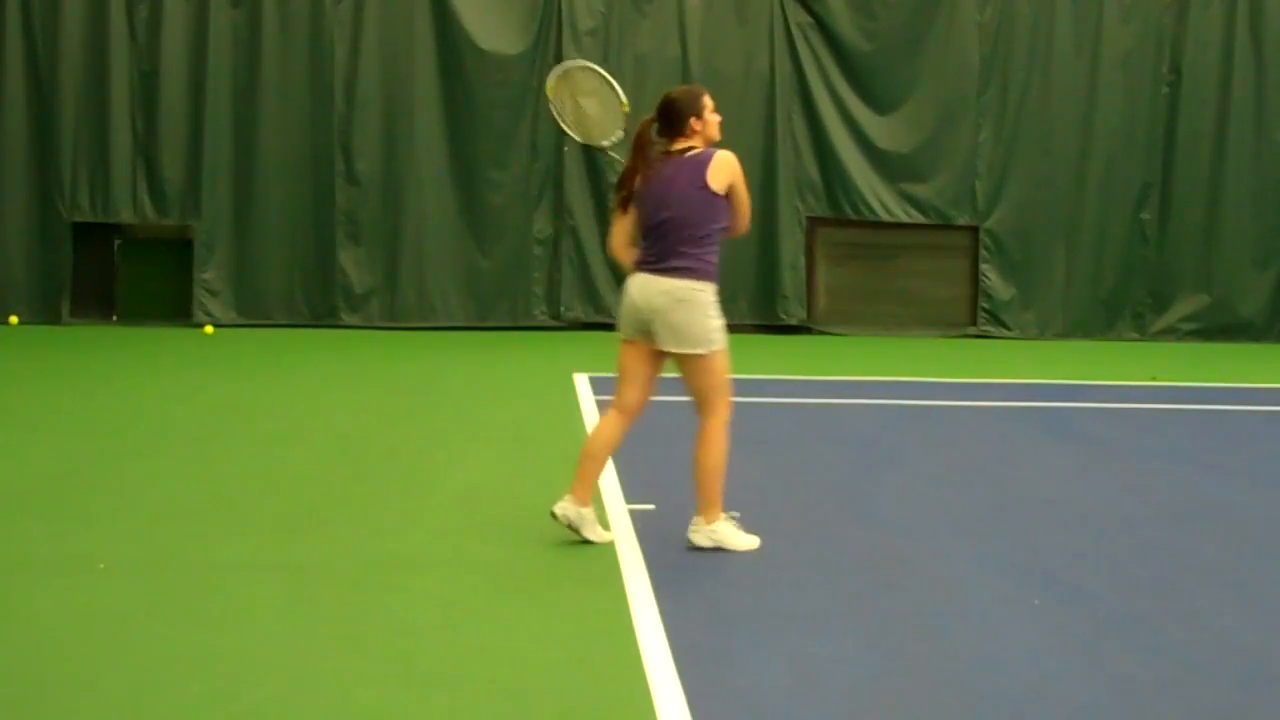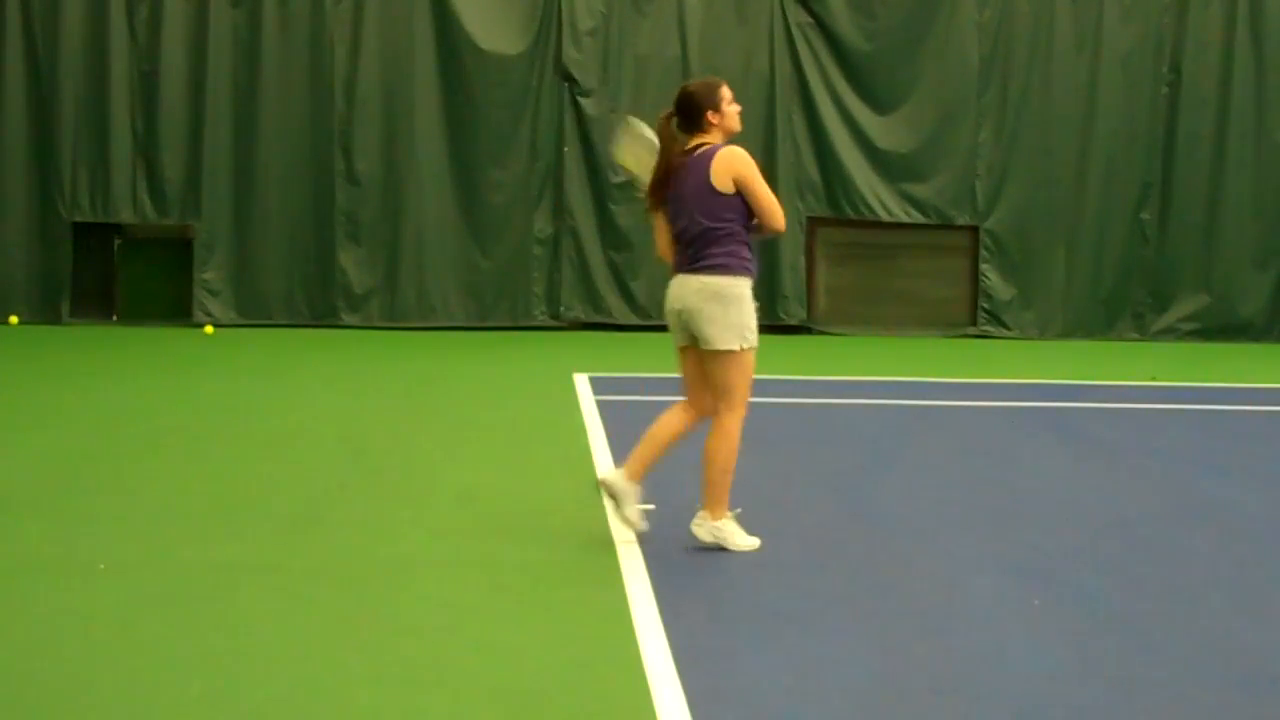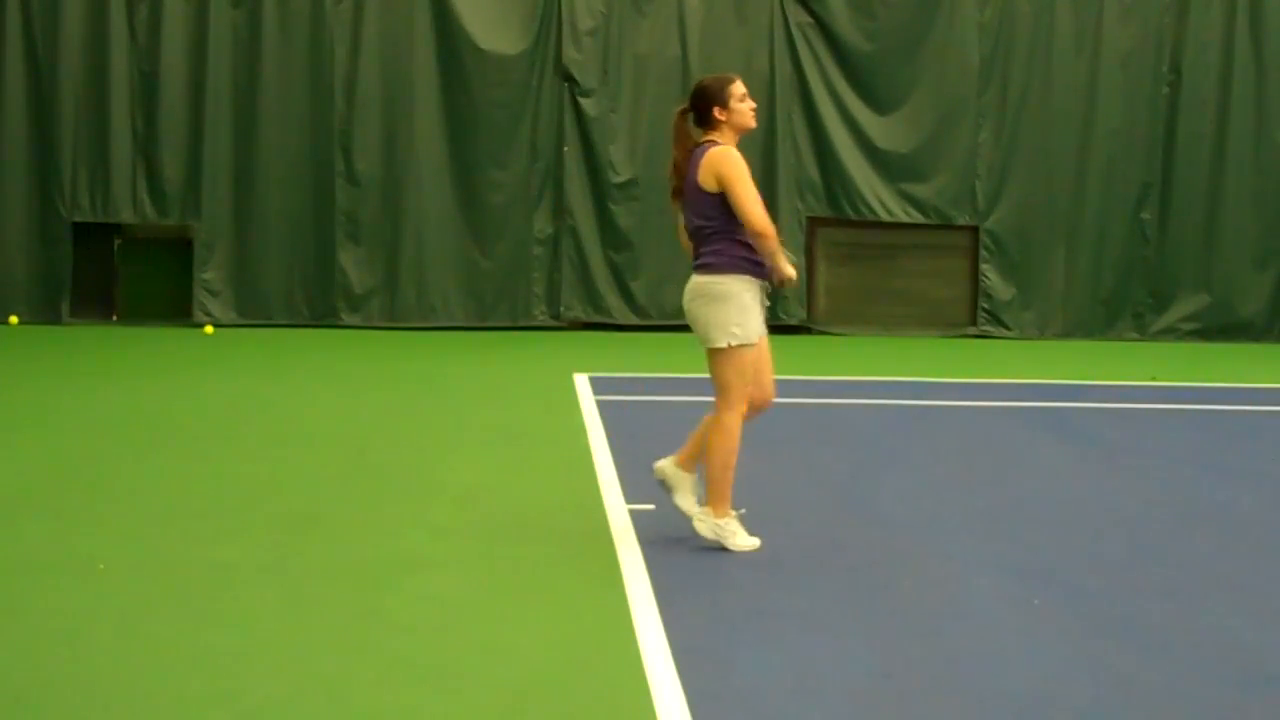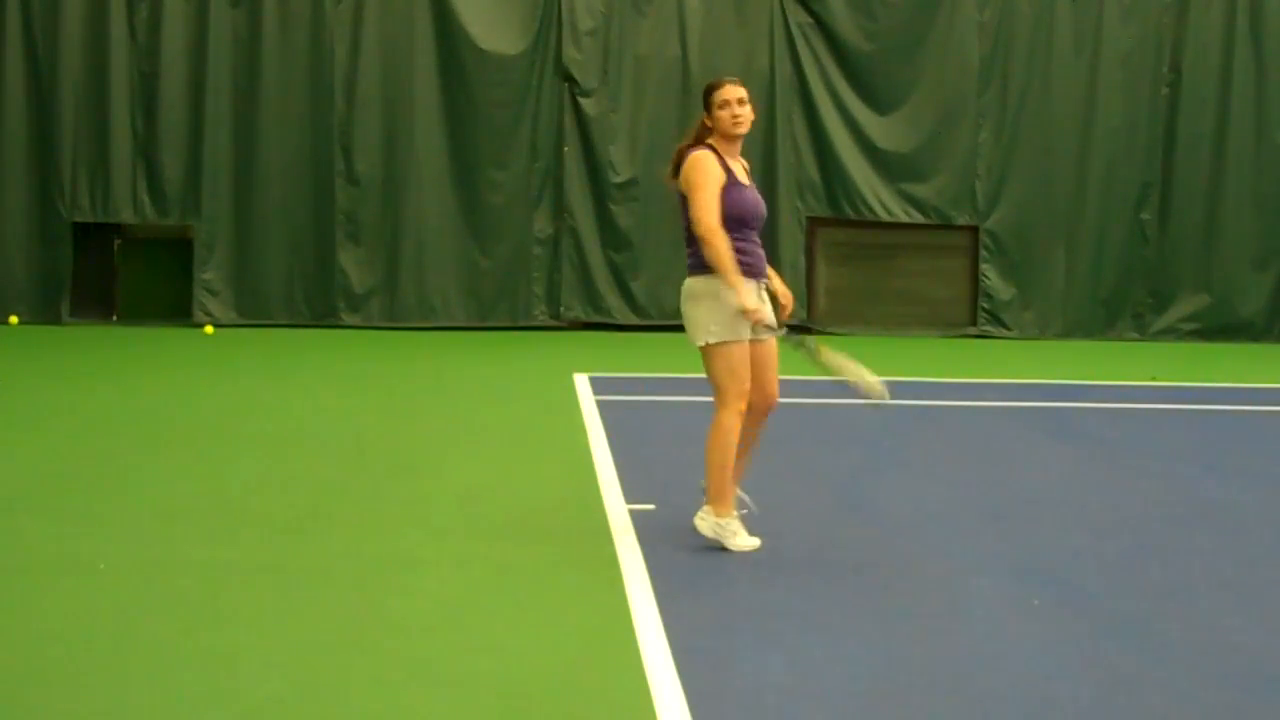
dt=0.2s
person 1, frame 1
left shoulder: (645, 172)
right shoulder: (722, 162)
left elbow: (619, 247)
right elbow: (740, 225)
left hip: (640, 294)
right hip: (688, 298)
left knee: (626, 407)
right knee: (715, 413)
left ankle: (578, 500)
right ankle: (711, 522)
person 1, frame 2
left shoulder: (674, 168)
right shoulder: (732, 158)
left elbow: (665, 245)
right elbow: (775, 221)
left hip: (684, 292)
right hip: (723, 292)
left knee: (697, 404)
right knee: (731, 411)
left ankle: (629, 475)
right ankle: (714, 518)
person 1, frame 3
left shoulder: (699, 160)
right shoulder: (722, 156)
left elbow: (692, 235)
right elbow: (759, 226)
right wrist: (782, 265)
left hip: (739, 291)
right hip: (725, 291)
left knee: (758, 397)
right knee: (736, 404)
left ankle: (680, 465)
right ankle: (718, 515)
person 1, frame 4
left shoulder: (741, 166)
right shoulder: (700, 160)
right elbow: (708, 230)
left wrist: (771, 277)
right wrist: (741, 291)
left hip: (748, 293)
right hip: (717, 295)
left knee: (765, 398)
right knee: (734, 401)
left ankle: (726, 485)
right ankle: (718, 513)
